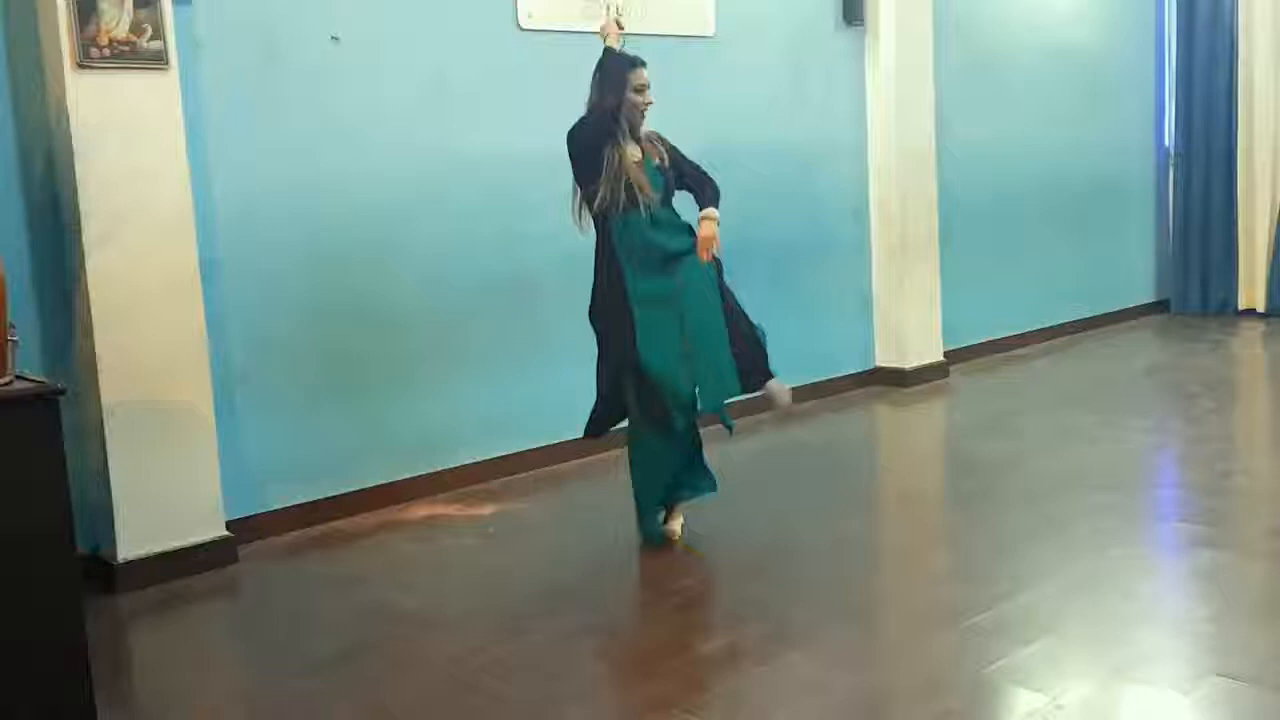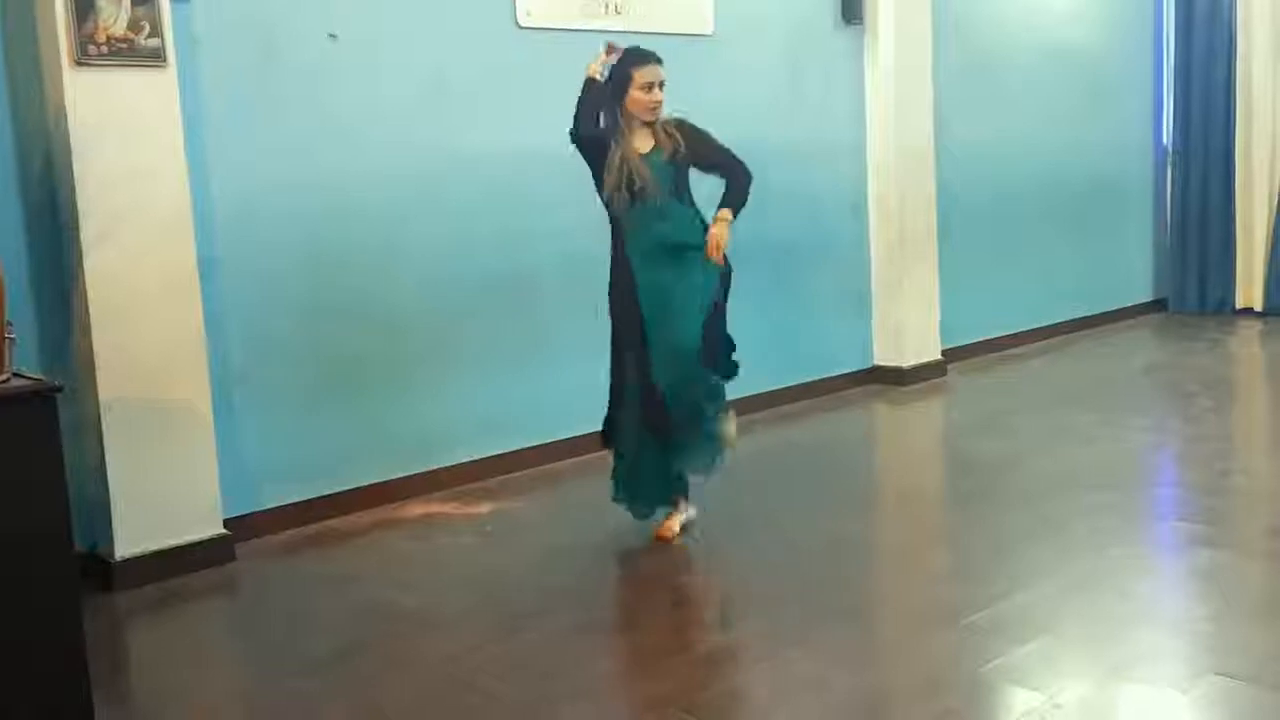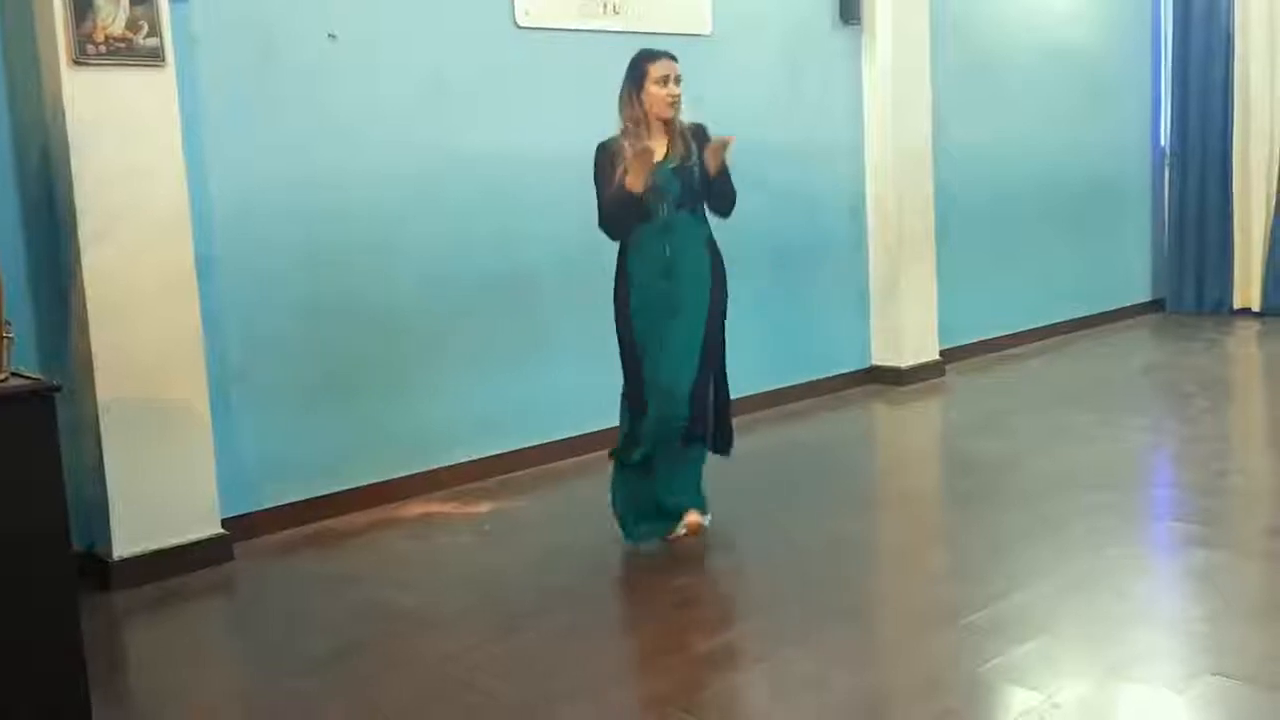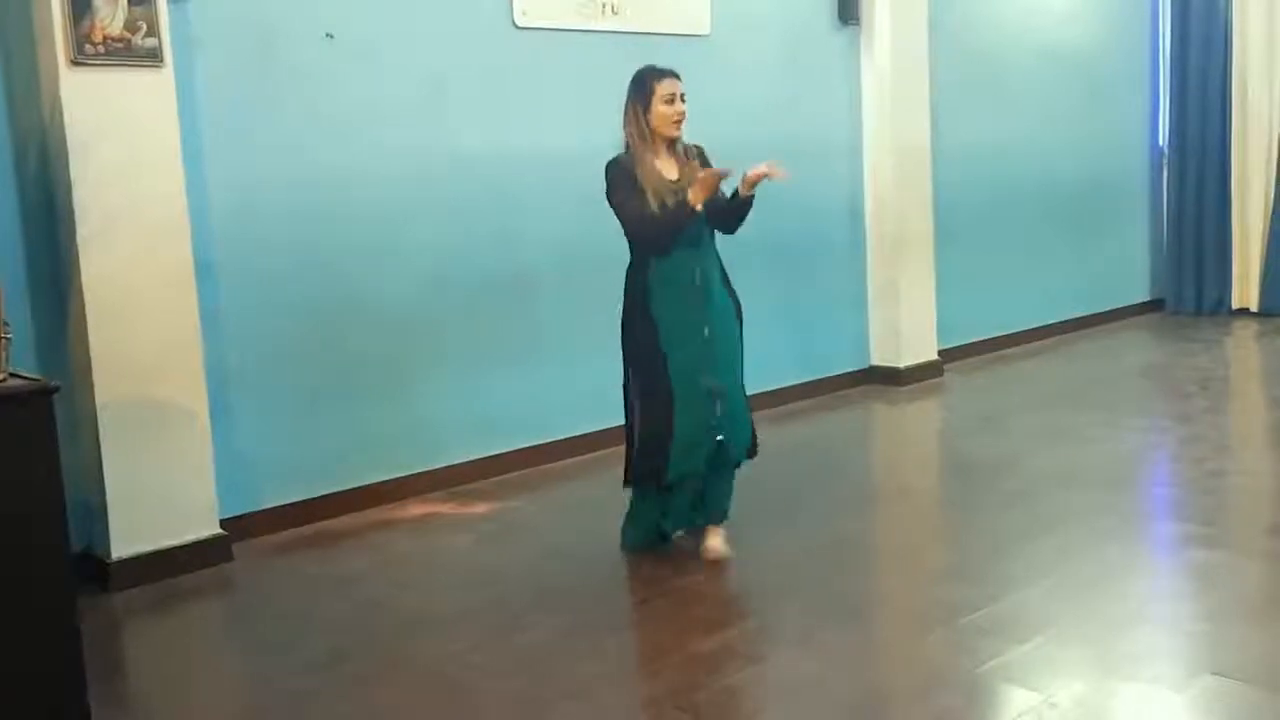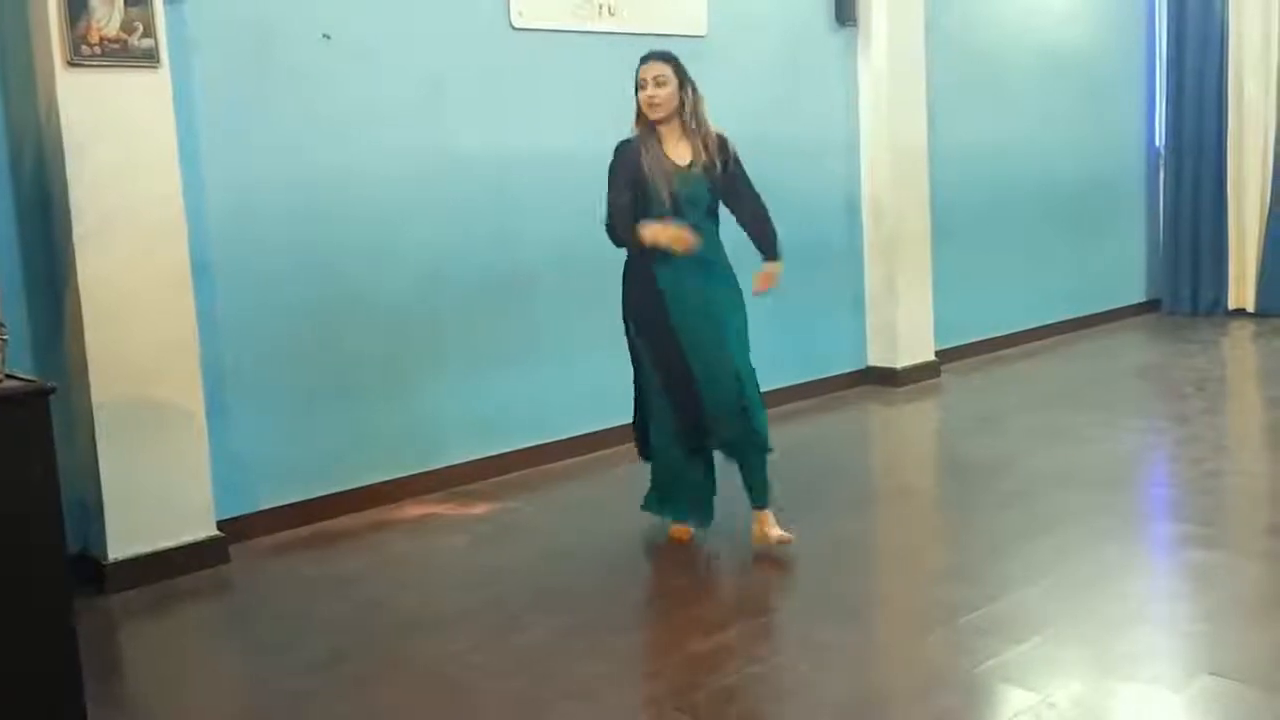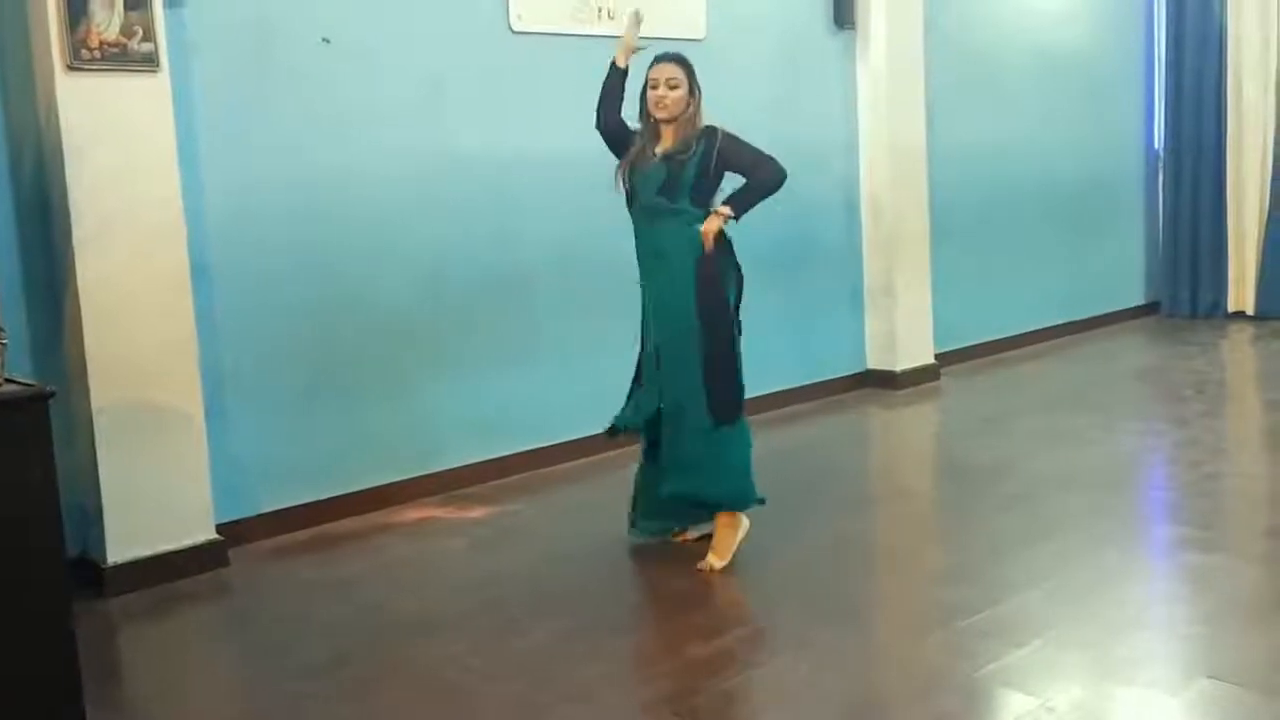
dt=0.5s
person 1, frame 1
left shoulder: (656, 146)
right shoulder: (588, 146)
left elbow: (702, 182)
right elbow: (603, 104)
left wrist: (709, 215)
right wrist: (612, 46)
left hip: (682, 263)
right hip: (631, 283)
right knee: (658, 391)
left ankle: (761, 379)
right ankle: (668, 502)
person 1, frame 2
left shoulder: (679, 134)
right shoulder: (604, 147)
left elbow: (737, 171)
right elbow: (581, 130)
left wrist: (725, 216)
right wrist: (596, 73)
left hip: (693, 259)
right hip: (640, 273)
left knee: (689, 344)
right knee: (649, 380)
left ankle: (713, 409)
right ankle: (671, 498)
person 1, frame 3
left shoulder: (696, 138)
right shoulder: (613, 152)
left elbow: (723, 206)
right elbow: (611, 225)
left wrist: (717, 166)
right wrist: (634, 180)
left hip: (696, 278)
right hip: (643, 285)
left knee: (686, 387)
right knee: (648, 391)
left ankle: (686, 501)
right ankle: (662, 506)
person 1, frame 4
left shoulder: (695, 158)
right shoulder: (621, 171)
left elbow: (726, 222)
right elbow: (648, 236)
left wrist: (746, 189)
right wrist: (692, 199)
left hip: (710, 297)
right hip: (657, 305)
left knee: (720, 404)
right knee: (667, 410)
left ankle: (710, 519)
right ankle: (661, 518)
person 1, frame 5
left shoulder: (716, 147)
right shoulder: (631, 154)
left elbow: (749, 206)
right elbow: (618, 230)
left wrist: (771, 256)
right wrist: (653, 233)
left hip: (712, 283)
right hip: (656, 291)
left knee: (734, 388)
right knee: (674, 399)
left ankle: (762, 508)
right ankle: (684, 508)
person 1, frame 6
left shoulder: (710, 141)
right shoulder: (637, 146)
left elbow: (772, 172)
right elbow: (607, 123)
left wrist: (723, 213)
right wrist: (622, 57)
left hip: (700, 276)
right hip: (660, 284)
left knee: (702, 385)
right knee: (669, 393)
left ankle: (728, 509)
right ankle: (691, 509)
